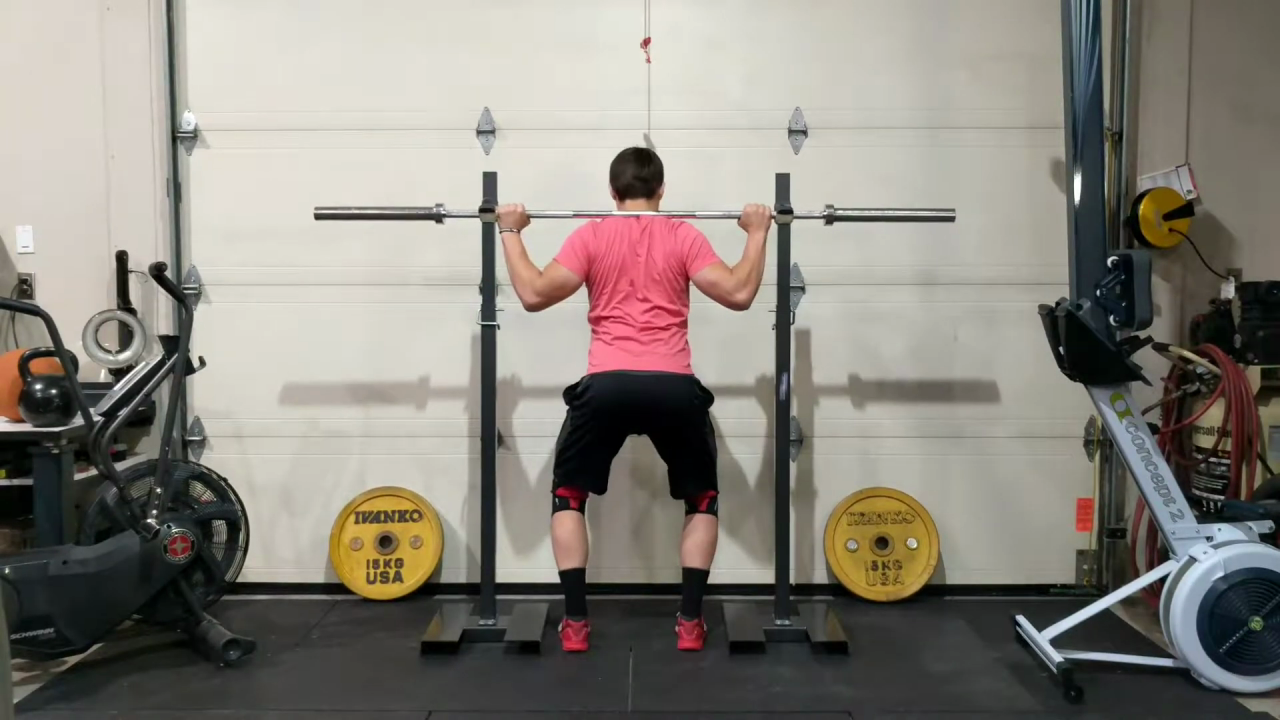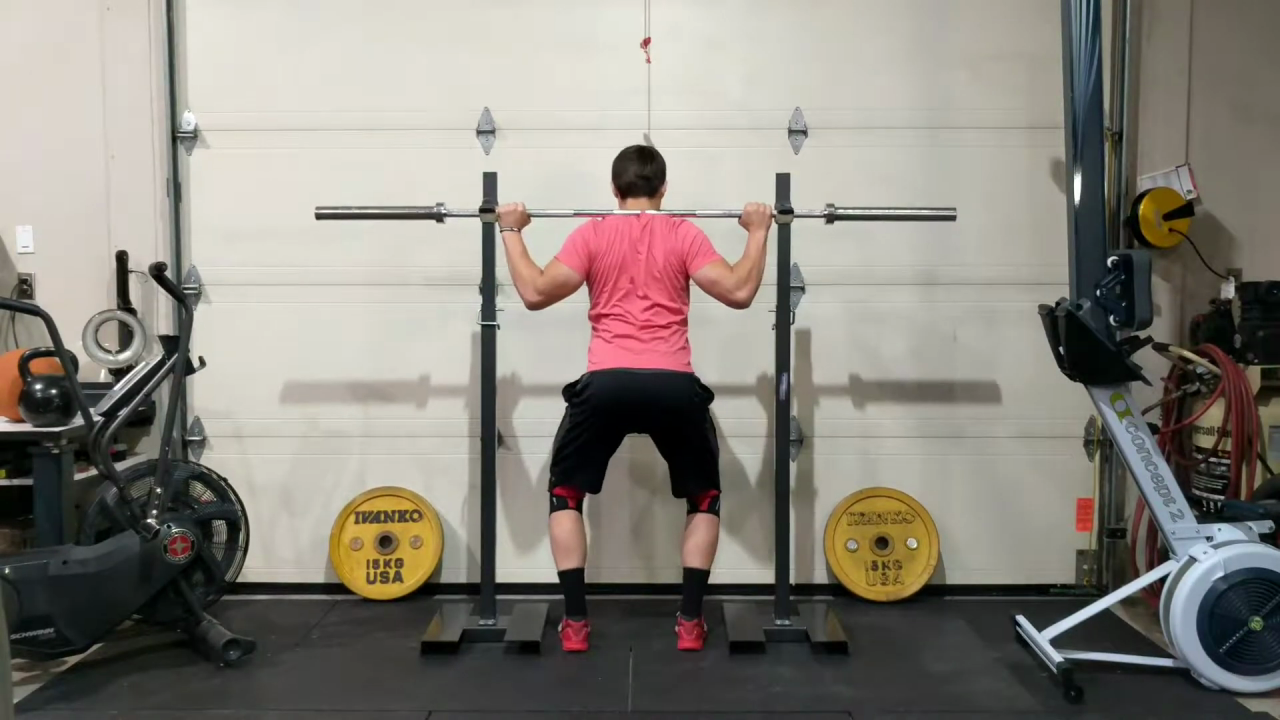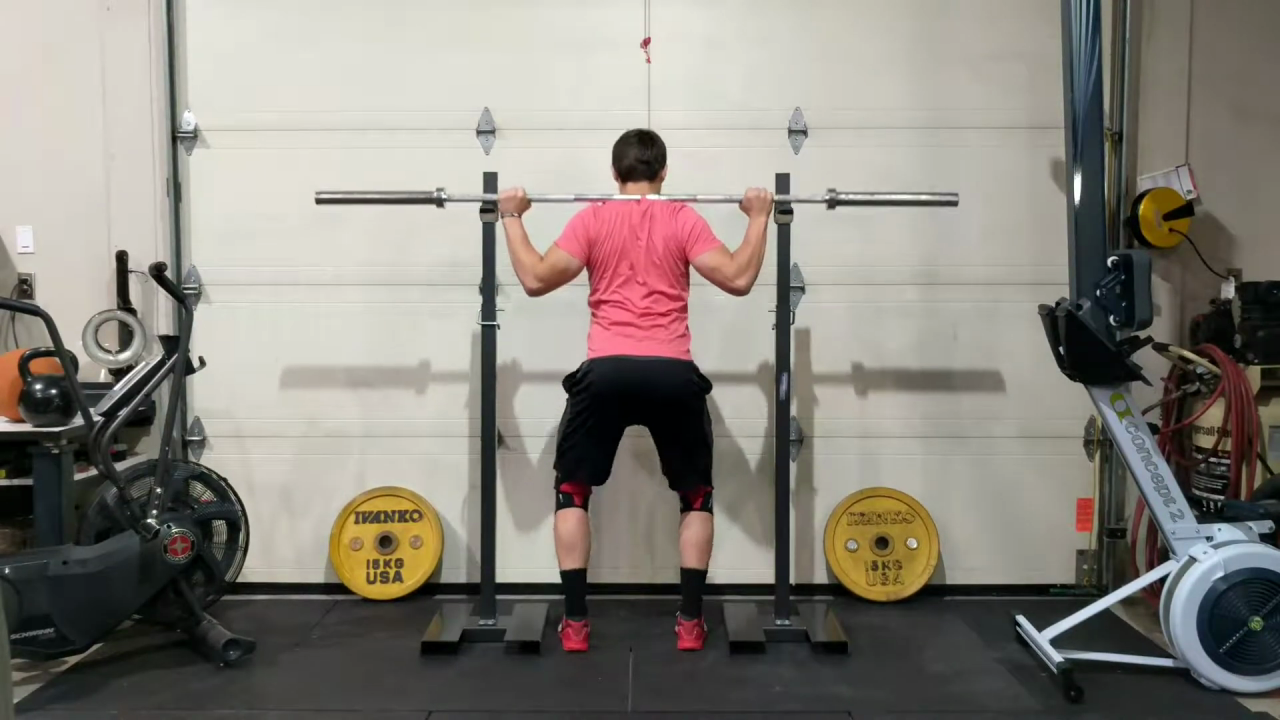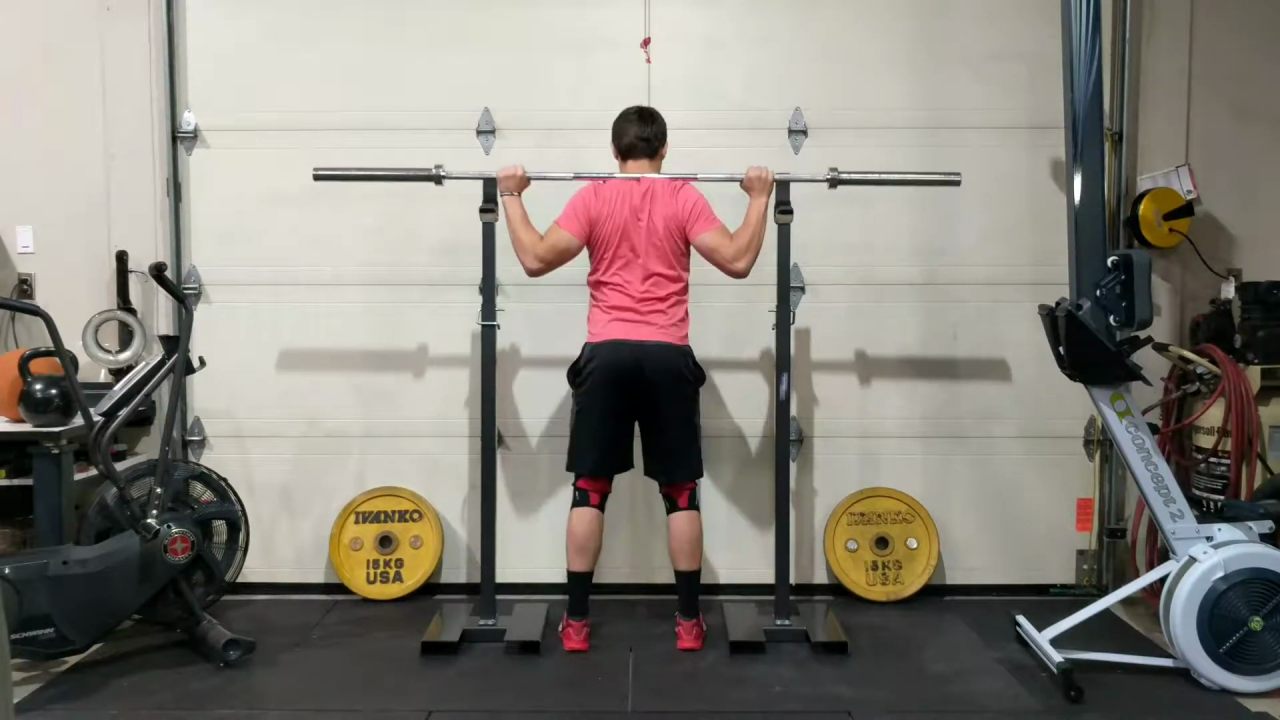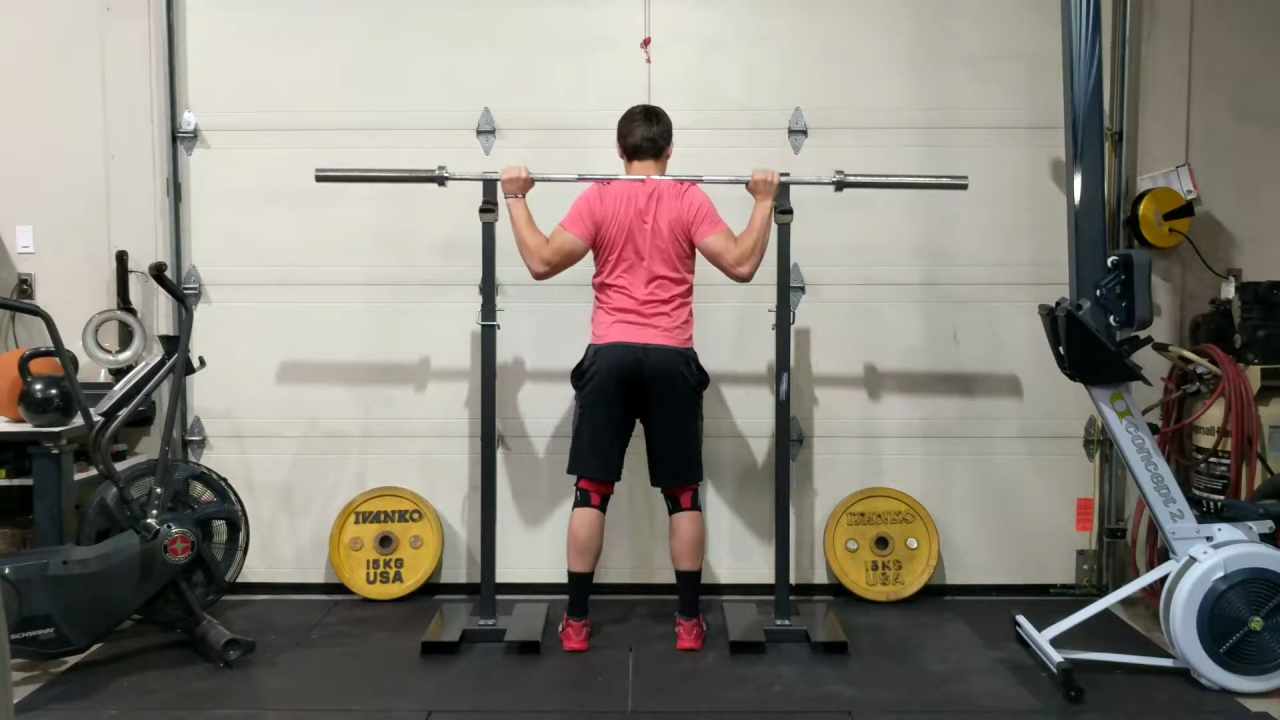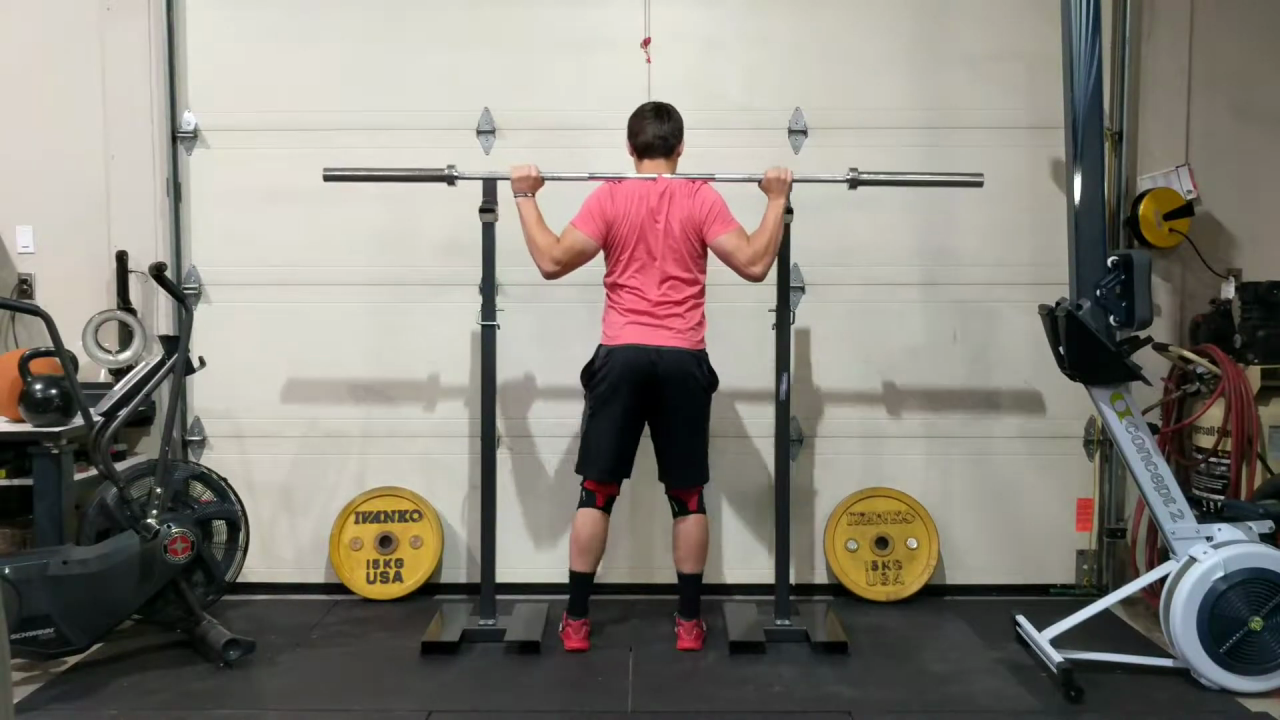
dt=0.2s
person 1, frame 1
left shoulder: (590, 237)
right shoulder: (684, 237)
left elbow: (534, 295)
right elbow: (739, 294)
left wrist: (511, 232)
right wrist: (757, 233)
left hip: (607, 386)
right hip: (673, 387)
left knee: (568, 496)
right knee: (701, 499)
left ankle: (576, 622)
right ankle: (690, 621)
person 1, frame 2
left shoulder: (591, 235)
right shoulder: (684, 234)
left elbow: (535, 293)
right elbow: (739, 292)
left wrist: (511, 232)
right wrist: (758, 232)
left hip: (606, 384)
right hip: (673, 385)
left knee: (565, 494)
right knee: (703, 498)
left ankle: (575, 622)
right ankle: (690, 620)
person 1, frame 3
left shoulder: (592, 219)
right shoulder: (683, 219)
left elbow: (535, 280)
right elbow: (739, 279)
left wrist: (511, 217)
right wrist: (759, 218)
left hip: (606, 371)
right hip: (672, 372)
left knee: (572, 492)
right knee: (695, 496)
left ankle: (575, 621)
right ankle: (690, 621)
person 1, frame 4
left shoulder: (592, 198)
right shoulder: (685, 198)
left elbow: (535, 259)
right elbow: (738, 261)
left wrist: (511, 196)
right wrist: (759, 198)
left hip: (607, 356)
right hip: (668, 358)
left knee: (590, 489)
right knee: (680, 492)
left ankle: (577, 621)
right ankle: (689, 621)
person 1, frame 5
left shoulder: (597, 199)
right shoulder: (690, 200)
left elbow: (541, 262)
right elbow: (742, 264)
left wrist: (515, 198)
right wrist: (764, 201)
left hip: (610, 358)
right hip: (672, 360)
left knee: (592, 490)
right knee: (682, 494)
left ankle: (576, 621)
right ankle: (689, 621)
person 1, frame 6
left shoulder: (608, 198)
right shoulder: (702, 198)
left elbow: (552, 261)
right elbow: (754, 264)
left wrist: (525, 195)
right wrist: (776, 200)
left hip: (620, 359)
right hip: (683, 362)
left knee: (596, 491)
right knee: (687, 495)
left ankle: (577, 620)
right ankle: (688, 621)
